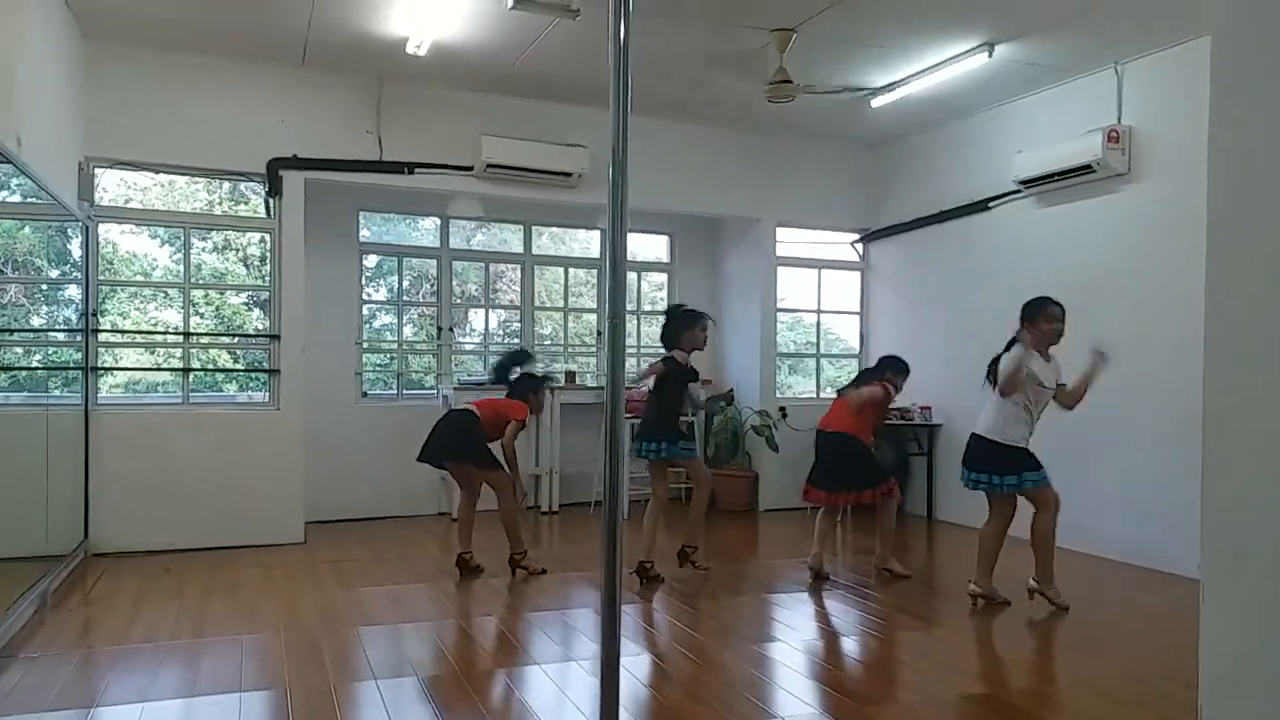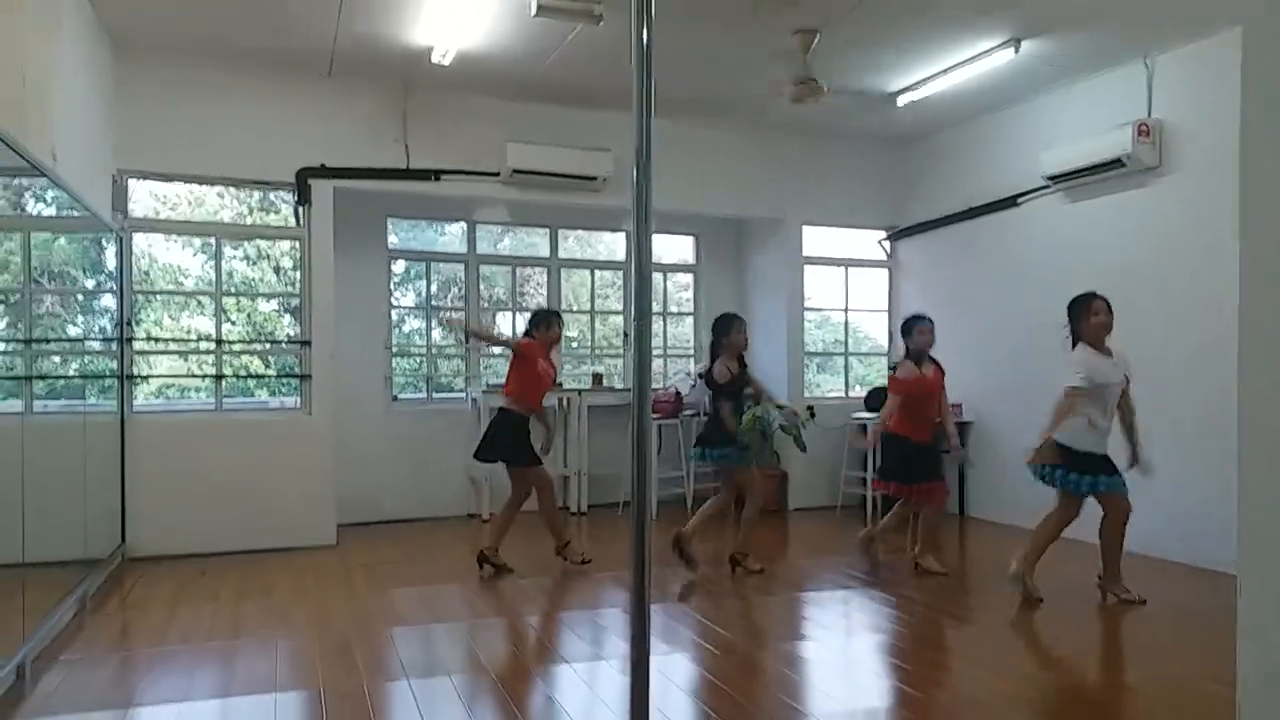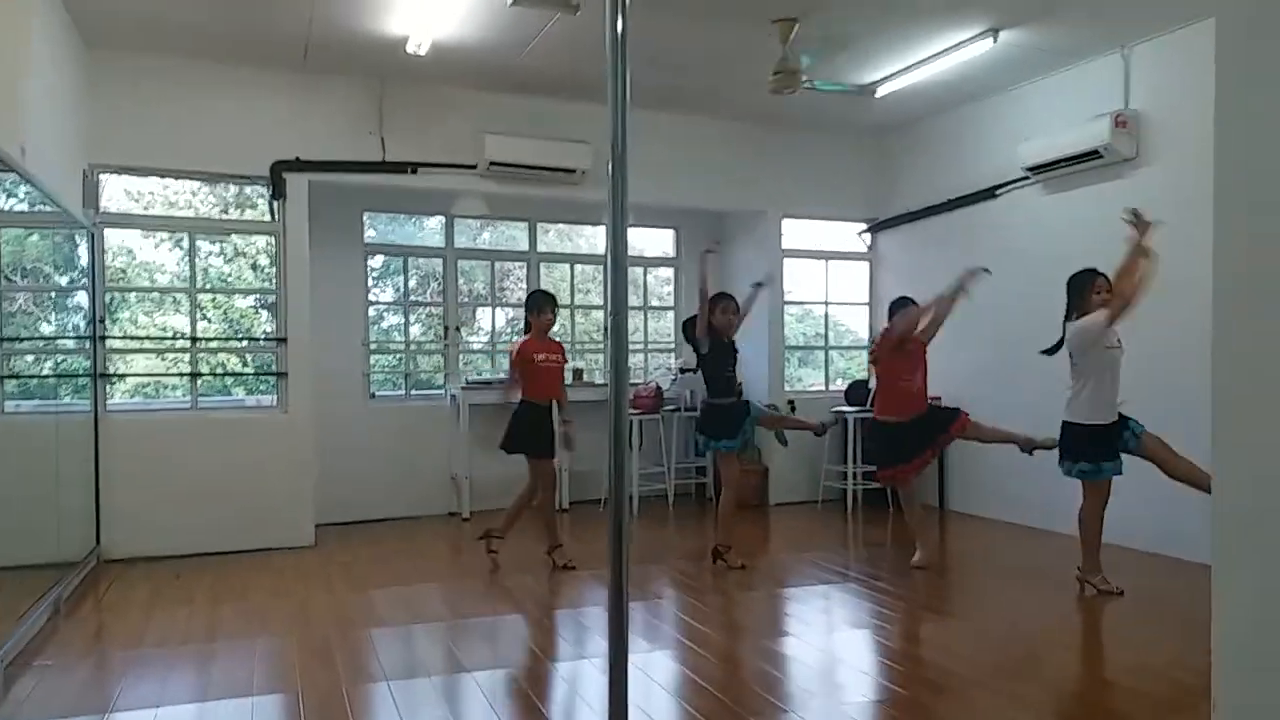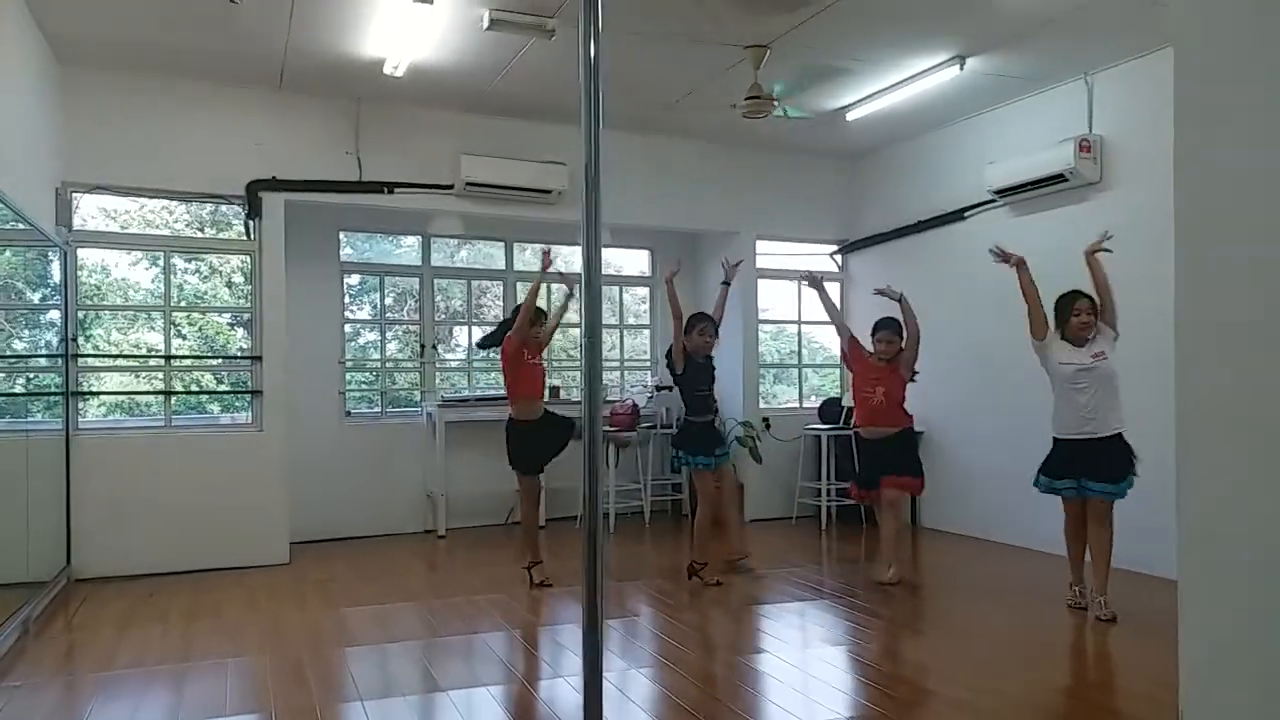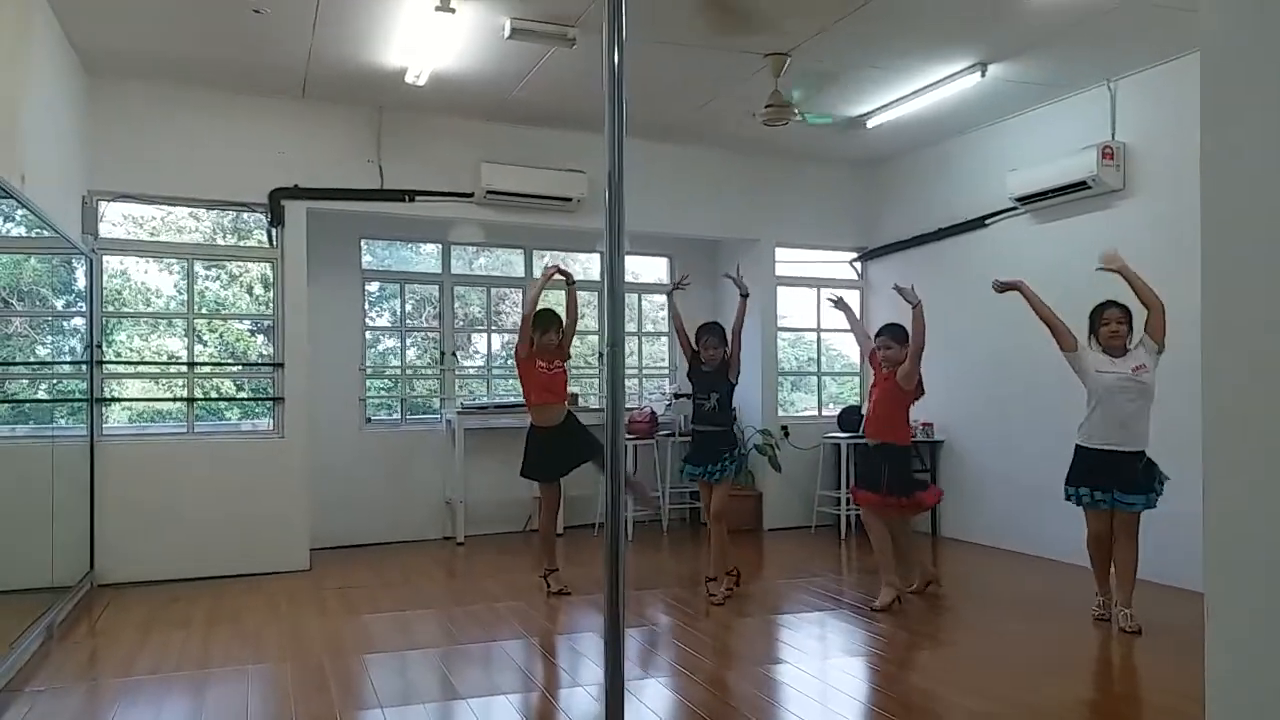
dt=0.4s
person 1, frame 1
left shoulder: (1051, 363)
right shoulder: (1019, 355)
left elbow: (1068, 402)
right elbow: (1005, 388)
left wrist: (1093, 371)
right wrist: (1023, 352)
left hip: (1008, 447)
right hip: (994, 445)
left knee: (1001, 511)
right knee: (1047, 503)
left ankle: (982, 583)
right ankle: (1042, 579)
person 1, frame 2
left shoulder: (1116, 359)
right shoulder: (1085, 360)
left elbow: (1124, 405)
right elbow: (1069, 402)
left wrist: (1134, 447)
right wrist: (1047, 440)
left hip: (1094, 451)
right hip: (1074, 450)
left knee: (1066, 510)
right knee: (1118, 508)
left ankle: (1023, 568)
right ankle: (1111, 579)
person 1, frame 3
left shoulder: (1103, 325)
right shoulder: (1081, 330)
left elbow: (1120, 287)
right elbow: (1124, 300)
left wrist: (1138, 239)
right wrist: (1144, 257)
left hip: (1110, 421)
right hip: (1084, 428)
left knee: (1160, 452)
right knee: (1096, 495)
left ankle: (1218, 486)
right ankle: (1091, 571)
person 1, frame 4
left shoulder: (1105, 343)
right shoulder: (1052, 351)
left elbow: (1106, 299)
right elbow: (1034, 307)
left wrist: (1091, 257)
right wrist: (1020, 268)
left hip: (1107, 443)
right hip: (1068, 446)
left knee: (1100, 518)
right knee: (1075, 518)
left ankle: (1099, 594)
right ankle: (1076, 584)
person 1, frame 5
left shoulder: (1146, 354)
right shoulder: (1087, 361)
left elbow: (1156, 306)
right elbow: (1053, 322)
left wrist: (1124, 269)
right wrist: (1021, 288)
left hip: (1132, 458)
right hip: (1093, 456)
left knee: (1126, 530)
right knee: (1098, 531)
left ankle: (1124, 605)
right ankle: (1103, 594)
person 2, frame 1
left shoulder: (678, 360)
right shoulder: (679, 360)
right elbow: (654, 369)
left hip: (652, 433)
right hip: (664, 433)
left knee: (658, 496)
right knee: (703, 483)
left ankle: (645, 562)
right ankle: (689, 548)
person 2, frame 2
left shoulder: (737, 362)
right shoulder: (723, 368)
left elbow: (754, 387)
right elbow: (725, 410)
right wrist: (738, 440)
left hip: (723, 437)
right hip: (721, 439)
left knee: (725, 495)
right knee: (755, 491)
left ankle: (685, 535)
right ankle: (740, 554)
person 2, frame 3
left shoulder: (728, 340)
right shoulder: (704, 341)
left elbow: (742, 311)
right elbow: (704, 299)
left wrist: (758, 288)
right wrist: (704, 262)
left hip: (737, 408)
right hip: (718, 414)
left knee: (777, 419)
right knee: (732, 482)
left ankle: (817, 426)
right ankle: (722, 547)
person 2, frame 4
left shoulder: (707, 358)
right shoulder: (680, 360)
left elbow: (718, 317)
right elbow: (677, 319)
left wrist: (727, 282)
right wrist: (669, 282)
left hip: (712, 432)
right hip: (693, 434)
left knee: (729, 491)
right knee: (707, 500)
left ankle: (736, 553)
right ankle: (698, 563)
person 2, frame 5
left shoulder: (730, 370)
right shoulder: (695, 368)
left elbow: (737, 331)
right elbow: (679, 329)
left wrist: (743, 296)
right wrist: (671, 296)
left hip: (724, 445)
right hip: (700, 445)
left knee: (716, 511)
right knee: (713, 513)
left ankle: (718, 575)
right ankle: (727, 571)
person 3, frame 1
left shoulder: (503, 406)
right shoulder: (521, 409)
right elbow: (507, 443)
right wrist: (518, 482)
left hip: (445, 430)
right hip: (464, 430)
left knee: (470, 492)
right knee: (505, 489)
left ankle: (465, 556)
right ankle: (518, 554)
person 3, frame 2
left shoulder: (549, 365)
right shoulder: (527, 349)
right elbow: (495, 340)
left wrist: (549, 427)
right wrist: (466, 329)
left hip: (517, 427)
right hip: (509, 425)
left knee: (522, 492)
right knee: (545, 487)
left ankle: (491, 550)
right ankle: (563, 545)
person 3, frame 3
left shoulder: (558, 348)
right shoulder: (525, 347)
right elbow: (512, 384)
left wrist: (565, 422)
left hip: (542, 418)
right hip: (528, 417)
left knee: (537, 484)
right knee: (547, 481)
left ankle: (497, 532)
right ankle: (554, 547)
person 3, frame 4
left shoulder: (536, 350)
right shoulder: (511, 348)
left elbow: (553, 324)
right elbow: (526, 310)
left wrist: (568, 294)
right wrist: (543, 271)
left hip: (545, 421)
right hip: (522, 428)
left knee: (579, 430)
right knee: (530, 496)
right ankle: (533, 563)
person 3, frame 5
left shoulder: (561, 355)
right shoulder: (527, 358)
left elbow: (572, 320)
right elbow: (527, 317)
left wrist: (570, 285)
right wrist: (543, 280)
left hip: (570, 427)
right hip: (544, 436)
right knee: (550, 504)
left ankle: (649, 501)
right ankle: (550, 571)
person 4, frame 1
left shoulder: (859, 385)
right shoulder: (884, 389)
right elbow: (865, 394)
right wrist: (857, 399)
left hip: (826, 440)
right hip: (848, 445)
left knee: (831, 505)
right knee: (889, 495)
left ankle: (816, 558)
right ankle: (885, 558)
person 4, frame 2
left shoulder: (935, 369)
right shoulder: (907, 371)
left elbow: (942, 407)
right elbow: (893, 405)
left wrist: (952, 436)
right wrist: (876, 431)
left hip: (923, 441)
right hip: (904, 442)
left knee: (916, 499)
right knee: (935, 496)
left ankle: (874, 532)
right ankle: (923, 554)
person 4, frame 3
left shoulder: (917, 343)
right shoulder: (885, 344)
left elbow: (938, 318)
right elbow: (915, 318)
left wrist: (958, 288)
right wrist: (956, 289)
left hip: (920, 419)
right hip: (888, 430)
left knee: (969, 429)
right knee: (906, 489)
left ankle: (1026, 441)
right ankle: (924, 546)
person 4, frame 4
left shoulder: (902, 367)
right shoulder: (859, 360)
left elbow: (915, 335)
right elbow: (839, 324)
left wrist: (900, 300)
right wrist: (820, 290)
left hip: (898, 440)
right hip: (867, 442)
left knee: (892, 499)
right knee: (879, 504)
left ankle: (887, 564)
right ankle: (894, 565)
person 4, frame 5
left shoulder: (906, 375)
right shoulder: (880, 368)
left elbow: (919, 345)
right elbow: (863, 340)
left wrist: (916, 305)
right wrist: (848, 311)
left hip: (893, 453)
right hip: (877, 452)
left knee: (873, 516)
right knee: (891, 520)
left ankle: (890, 586)
right ankle: (925, 571)
